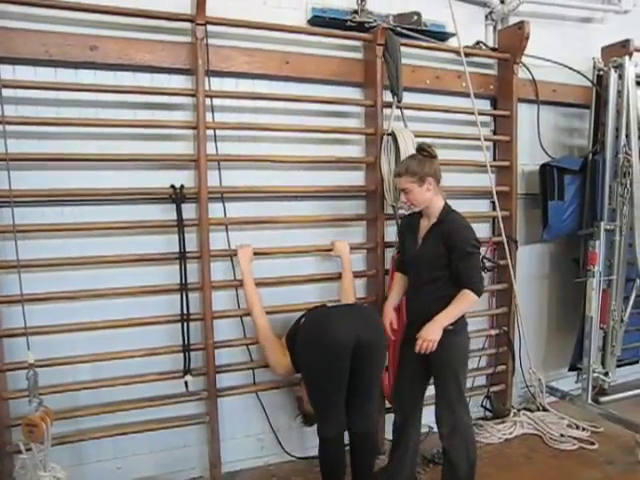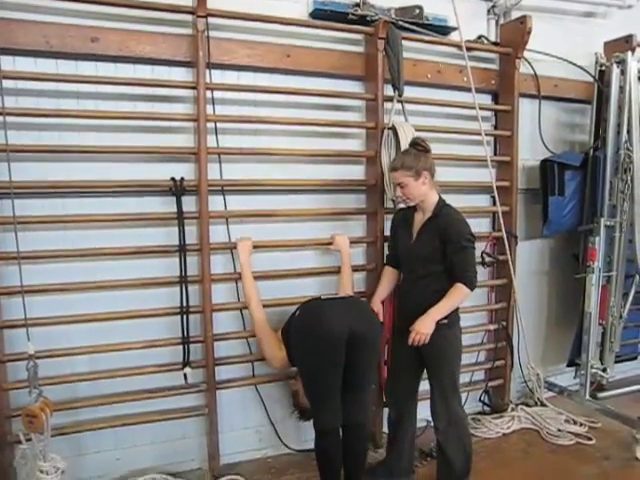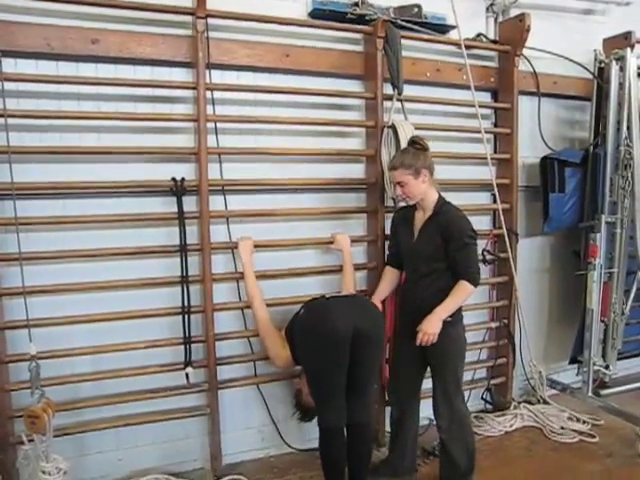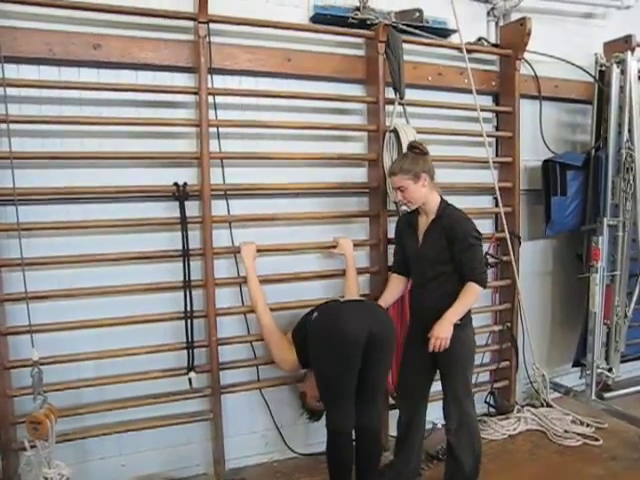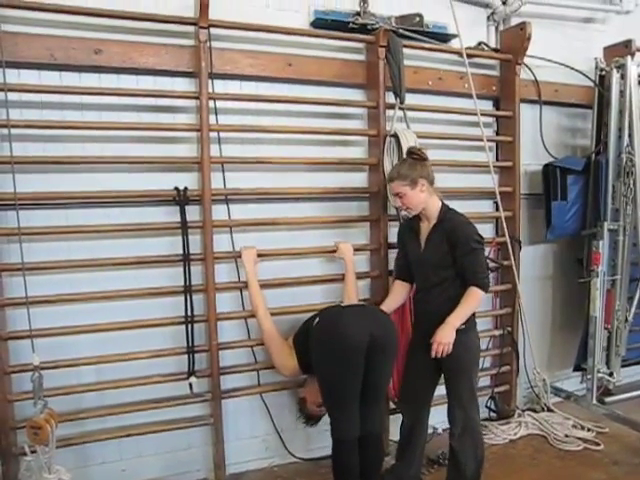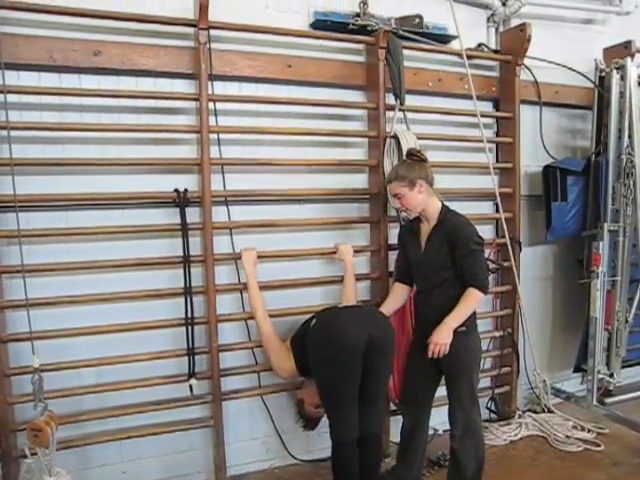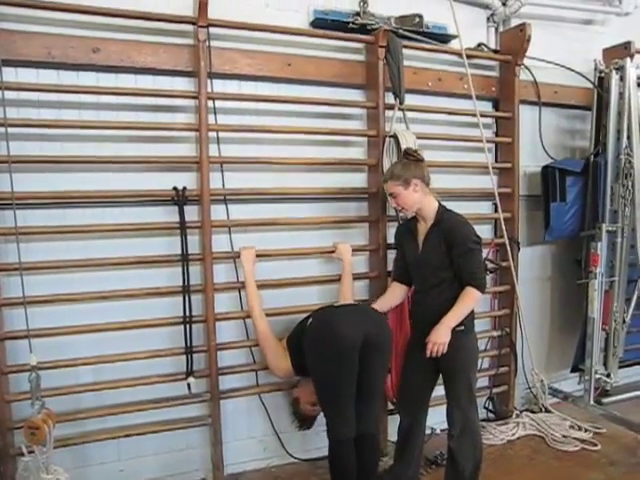
dt=0.2s
person 1, frame 1
left shoulder: (457, 229)
right shoulder: (408, 225)
left elbow: (473, 289)
left wrist: (438, 324)
right wrist: (390, 305)
left hip: (448, 333)
right hip: (414, 329)
left knee: (451, 411)
right knee: (404, 402)
person 1, frame 2
left shoulder: (452, 223)
right shoulder: (401, 219)
left elbow: (466, 282)
left wrist: (431, 318)
right wrist: (378, 299)
left hip: (440, 327)
right hip: (404, 322)
left knee: (445, 404)
right knee: (398, 395)
person 1, frame 3
left shoulder: (453, 220)
right shoulder: (401, 218)
left elbow: (469, 279)
left wrist: (437, 316)
right wrist: (377, 298)
left hip: (444, 325)
right hip: (408, 321)
left knee: (448, 402)
right knee: (401, 394)
person 1, frame 4
left shoulder: (457, 223)
right shoulder: (405, 224)
left elbow: (476, 280)
left wrist: (448, 321)
right wrist: (380, 305)
left hip: (454, 329)
right hip: (418, 326)
left knee: (457, 405)
right knee: (409, 398)
person 1, frame 5
left shoulder: (458, 227)
right shoulder: (407, 230)
left elbow: (479, 285)
left wrist: (450, 326)
right wrist: (382, 311)
left hip: (458, 333)
right hip: (422, 331)
left knee: (461, 411)
right knee: (411, 403)
person 1, frame 6
left shoulder: (459, 228)
right shoulder: (407, 232)
left elbow: (478, 286)
left wrist: (448, 327)
right wrist: (380, 314)
left hip: (458, 334)
right hip: (423, 332)
left knee: (463, 413)
right knee: (412, 405)
person 1, frame 7
left shoulder: (455, 227)
right shoulder: (404, 232)
left elbow: (475, 286)
left wrist: (445, 327)
right wrist: (376, 308)
left hip: (455, 334)
right hip: (420, 332)
left knee: (460, 412)
right knee: (409, 404)
person 2, frame 1
left shoulder: (284, 361)
left elbow: (257, 312)
right elbow: (349, 301)
left wrist: (245, 266)
right wrist: (345, 257)
left hip: (323, 333)
right hip: (369, 321)
left knee: (330, 430)
right knee: (363, 426)
person 2, frame 2
left shoulder: (280, 356)
left elbow: (255, 306)
right elbow: (346, 295)
left wrist: (244, 260)
left hip: (318, 326)
right hip: (363, 316)
left knee: (327, 424)
right knee: (356, 419)
person 2, frame 3
left shoulder: (285, 355)
left elbow: (257, 305)
right elbow: (349, 293)
left wrist: (246, 259)
right wrist: (346, 251)
left hip: (322, 323)
right hip: (367, 313)
left knee: (332, 422)
right knee: (360, 417)
person 2, frame 4
left shoulder: (290, 358)
left elbow: (261, 308)
right elbow: (352, 298)
left wrist: (249, 263)
right wrist: (349, 255)
left hip: (335, 328)
right hip: (378, 318)
left knee: (340, 425)
right knee: (370, 422)
person 2, frame 5
left shoulder: (290, 363)
left elbow: (262, 313)
right elbow: (351, 303)
left wrist: (250, 268)
left hip: (338, 333)
right hip: (380, 322)
left knee: (345, 431)
right knee: (372, 428)
person 2, frame 6
left shoulder: (288, 366)
left elbow: (261, 316)
right elbow: (349, 304)
left wrist: (250, 270)
right wrist: (348, 261)
left hip: (335, 335)
right hip: (377, 323)
left knee: (344, 434)
right knee: (371, 429)
person 2, frame 7
left shoulder: (284, 365)
left elbow: (258, 316)
right elbow: (346, 302)
left wrist: (248, 268)
right wrist: (347, 260)
left hip: (332, 334)
right hip: (375, 322)
left knee: (341, 432)
right knee: (367, 428)
